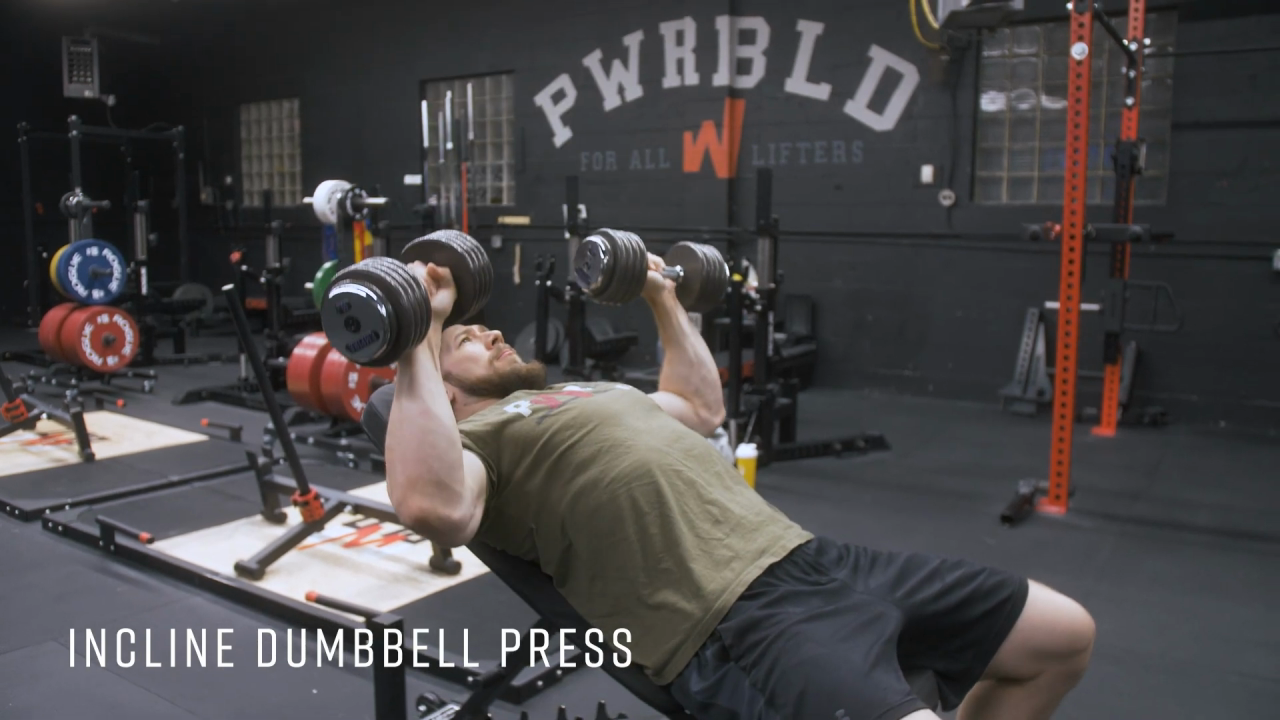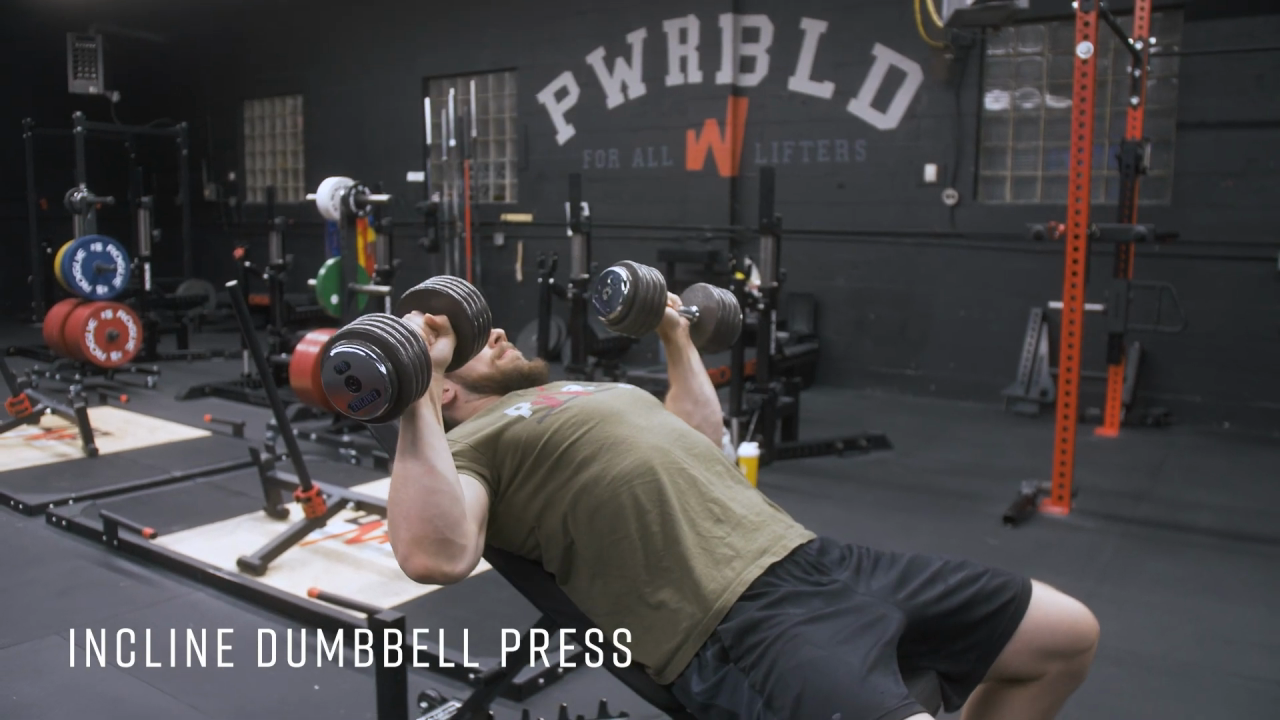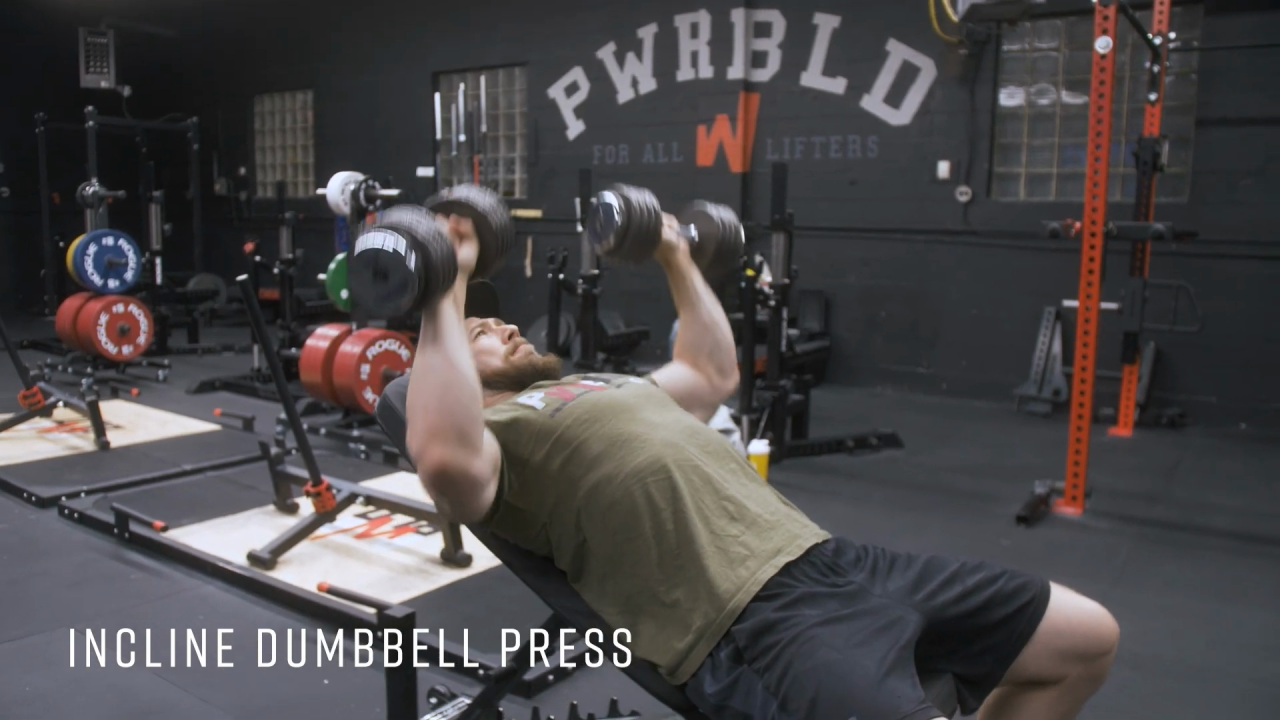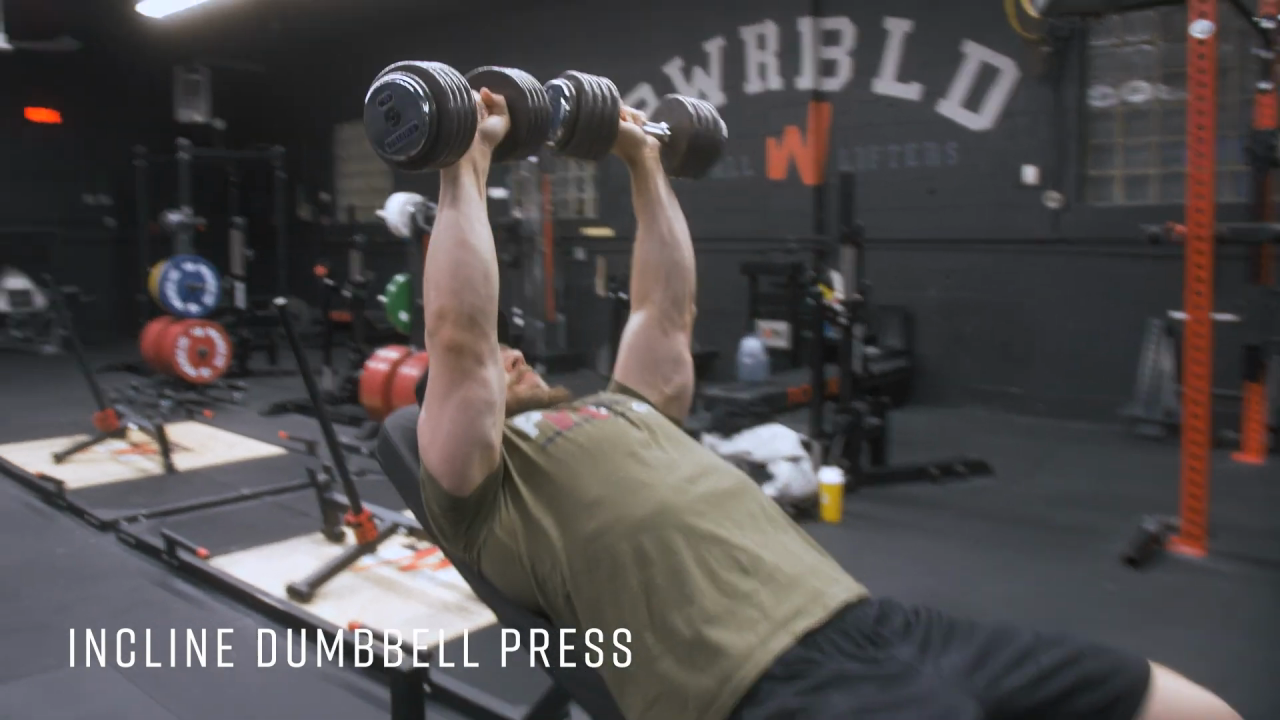
dt=0.5s
person 1, frame 1
left shoulder: (581, 394)
right shoulder: (473, 442)
left elbow: (702, 409)
right elbow: (433, 508)
left wrist: (664, 301)
right wrist: (417, 338)
left hip: (807, 559)
right hip: (734, 624)
left knee: (1064, 636)
person 1, frame 2
left shoulder: (582, 397)
right shoulder: (471, 450)
right elbow: (434, 555)
left wrist: (678, 337)
right wrist: (416, 383)
left hip: (810, 559)
right hip: (738, 623)
left knee: (1067, 637)
person 1, frame 3
left shoulder: (603, 385)
right shoulder: (493, 434)
left elbow: (716, 376)
right elbow: (448, 456)
left wrist: (676, 258)
right wrist: (443, 294)
left hip: (823, 561)
right hip: (743, 627)
left knee: (1086, 640)
person 1, frame 4
left shoulder: (622, 413)
right shoulder: (489, 480)
left elbow: (668, 310)
right elbow: (460, 338)
left wrist: (644, 164)
right wrist: (469, 164)
left hip: (873, 628)
